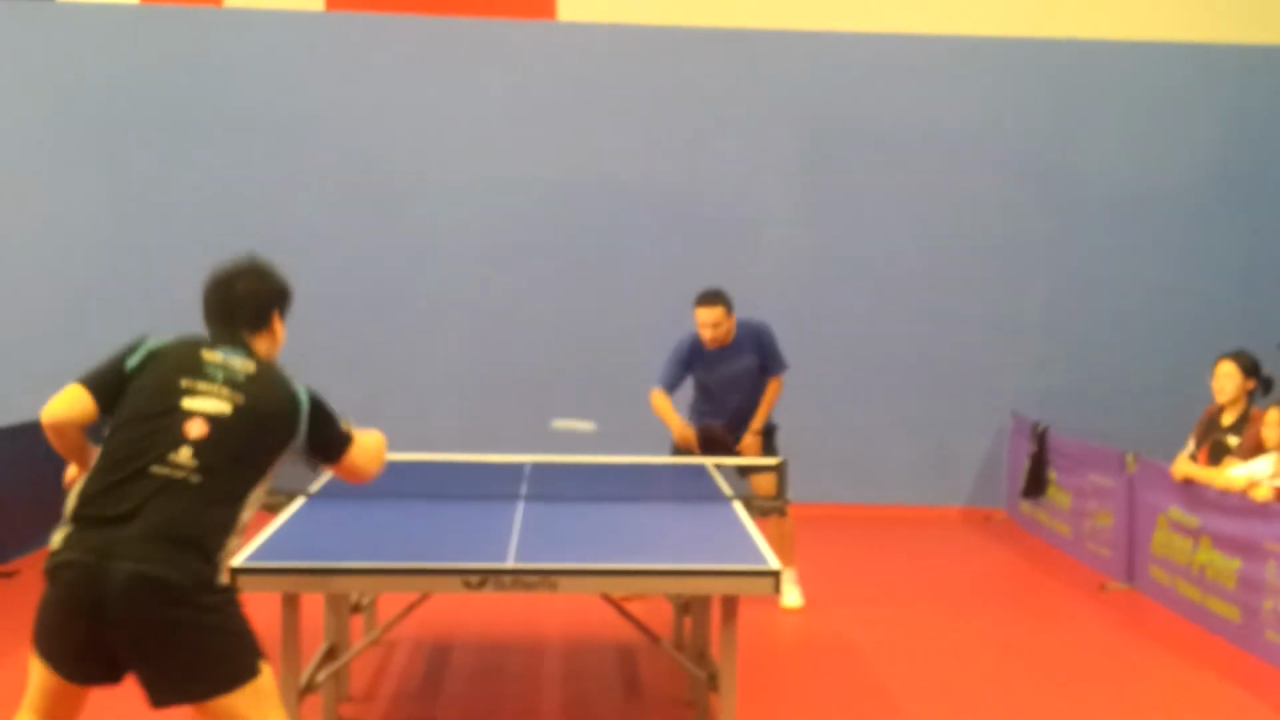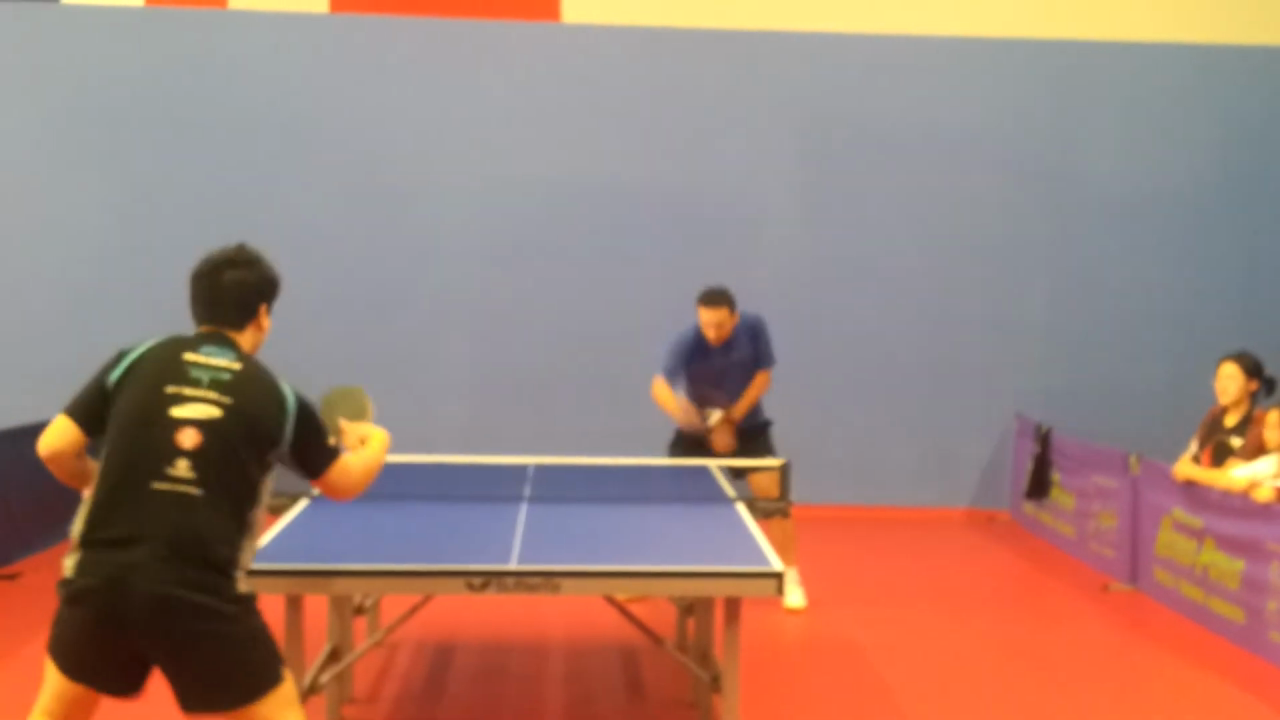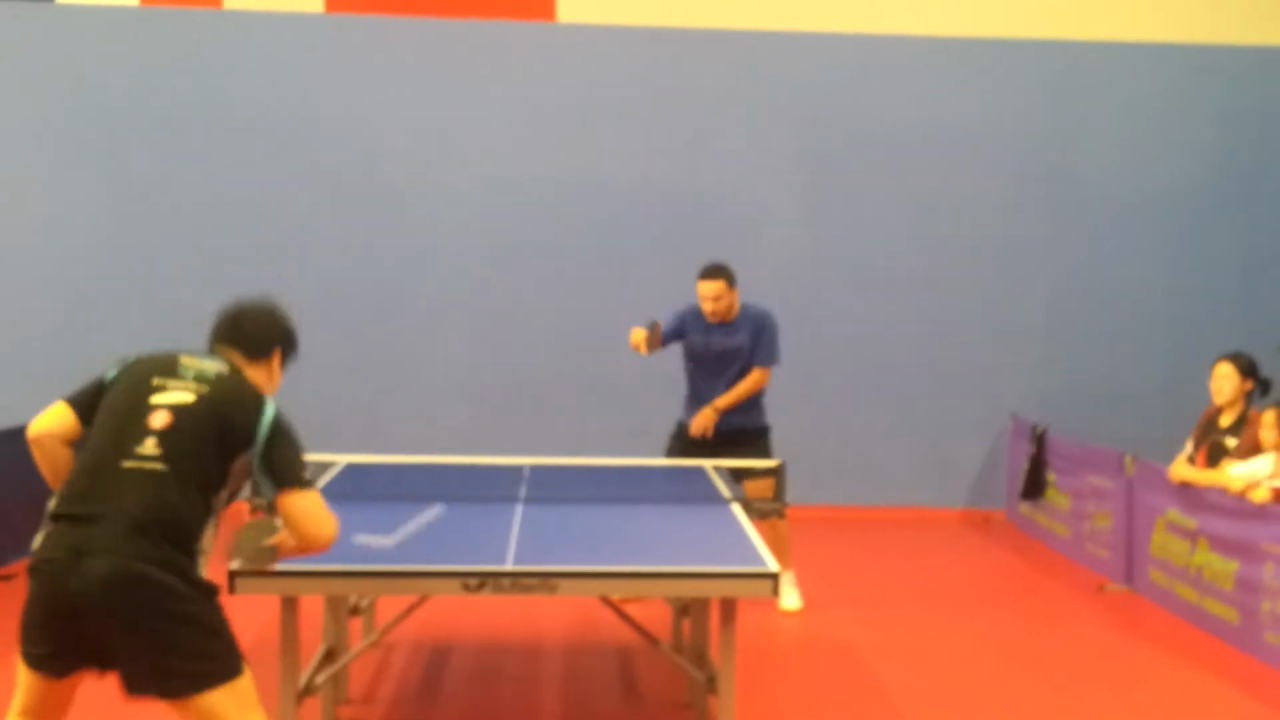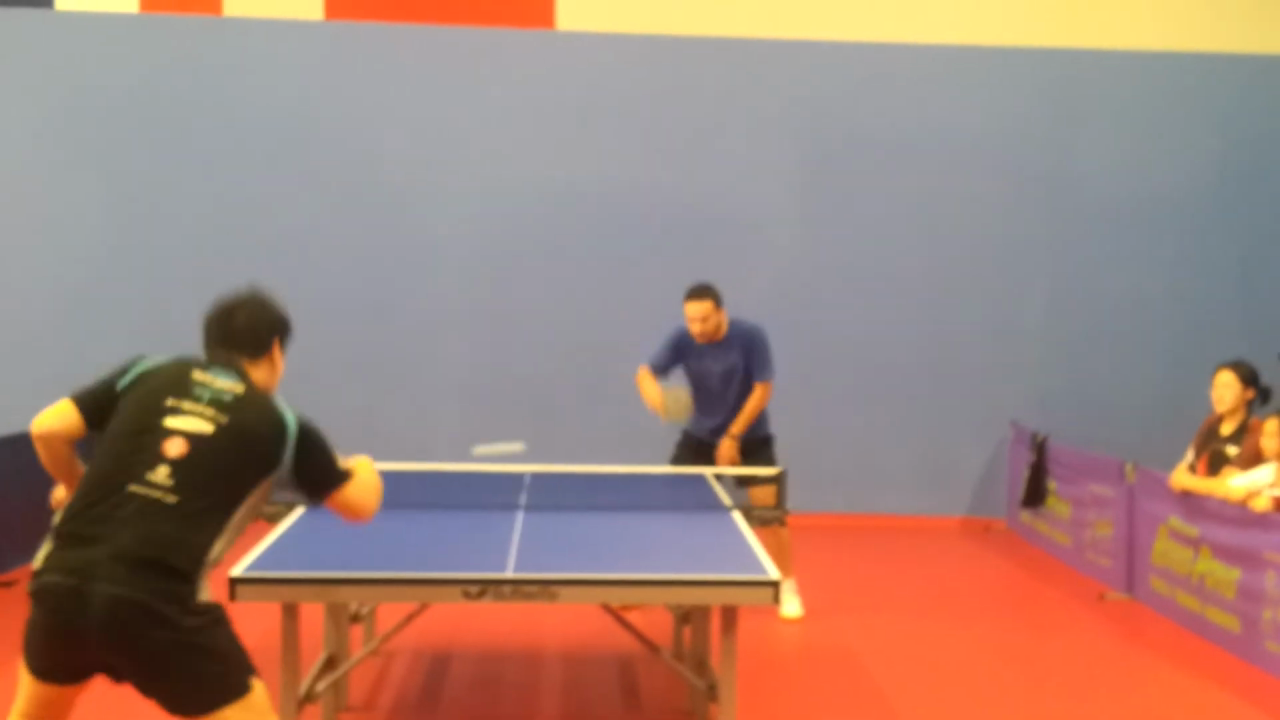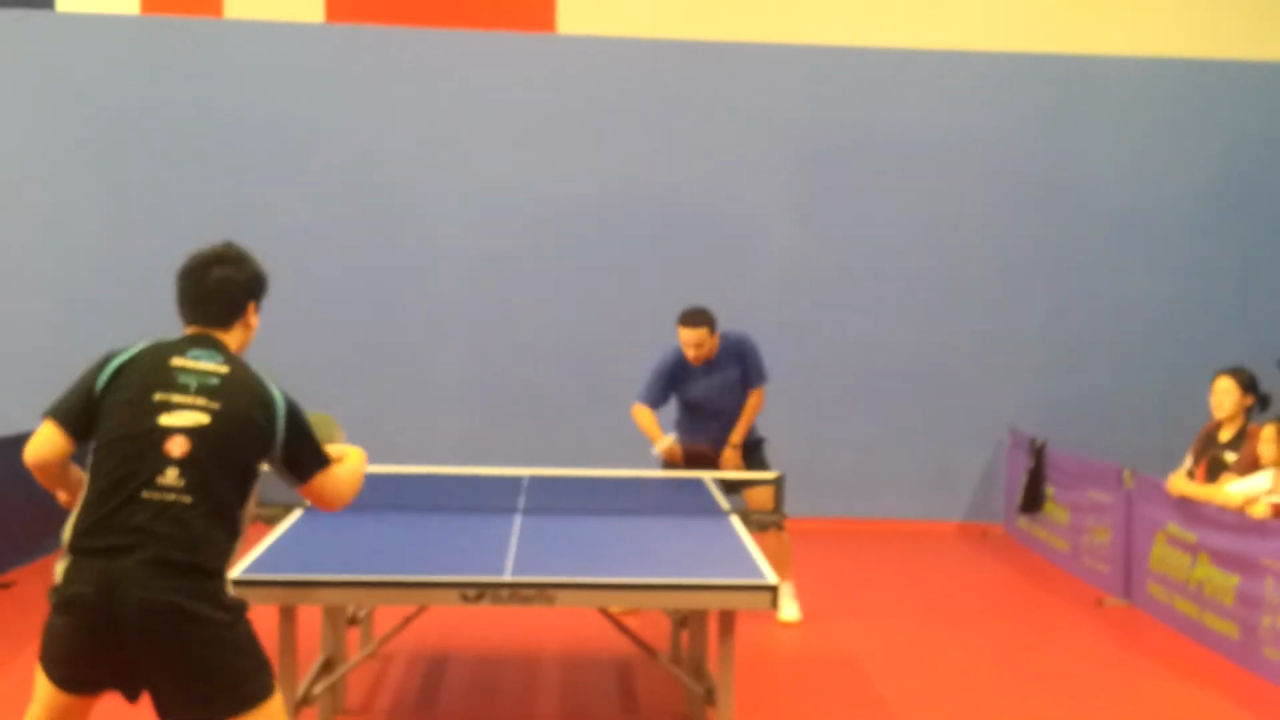
dt=0.2s
person 1, frame 1
left shoulder: (148, 354)
right shoulder: (289, 399)
left elbow: (57, 417)
right elbow: (362, 466)
left wrist: (86, 464)
right wrist: (372, 441)
left hip: (80, 564)
right hip: (178, 585)
person 1, frame 2
left shoulder: (136, 361)
right shoulder: (278, 399)
left elbow: (54, 448)
right elbow: (343, 483)
right wrist: (375, 445)
left hip: (99, 581)
right hip: (199, 598)
person 1, frame 3
left shoulder: (137, 370)
right shoulder: (260, 413)
left elbow: (43, 433)
right elbow: (317, 531)
right wrist: (293, 541)
left hip: (61, 560)
right hip: (155, 582)
person 1, frame 4
left shoulder: (143, 375)
right shoulder: (278, 424)
left elbow: (47, 430)
right elbow: (361, 504)
left wrist: (76, 488)
right wrist: (364, 472)
left hip: (66, 579)
right hip: (160, 606)
person 1, frame 5
left shoulder: (120, 366)
right shoulder: (265, 402)
left elbow: (39, 456)
right elbow: (331, 494)
right wrist: (352, 459)
left hip: (88, 590)
right hip: (189, 609)
person 2, frame 1
left shoulder: (759, 335)
right shoulder: (687, 349)
left elbow: (774, 381)
right elbow: (658, 394)
left wrist: (756, 431)
right wrist: (677, 425)
left hip: (751, 431)
right hip: (702, 434)
left knee: (772, 501)
left ankle: (788, 578)
person 2, frame 2
left shoulder: (755, 327)
right shoulder: (689, 342)
left elbow: (762, 376)
right elbow: (659, 385)
left wrist: (730, 422)
right wrist: (676, 408)
left hip: (748, 429)
right hip: (696, 432)
left knee: (773, 500)
left ankle: (790, 579)
person 2, frame 3
left shoulder: (760, 320)
right shoulder: (690, 317)
left elbow: (760, 375)
right elbow: (651, 339)
left wrist: (715, 409)
right wrist: (640, 336)
left hip: (745, 430)
right hip: (692, 427)
left knee: (766, 505)
left ankle: (786, 579)
person 2, frame 4
left shoulder: (750, 336)
right shoulder: (680, 339)
left elbow: (762, 389)
right elbow: (647, 373)
left wrist: (733, 436)
right wrist: (651, 391)
left hip: (749, 438)
right hip: (700, 438)
left knee: (770, 513)
left ankle: (787, 587)
person 2, frame 5
left shoulder: (741, 346)
right shoulder: (672, 364)
left elbow: (756, 394)
right elbow: (641, 408)
left wrist: (735, 445)
right wrist: (659, 439)
left hip: (740, 446)
right hip: (689, 450)
left knee: (767, 516)
left ankle: (786, 592)
